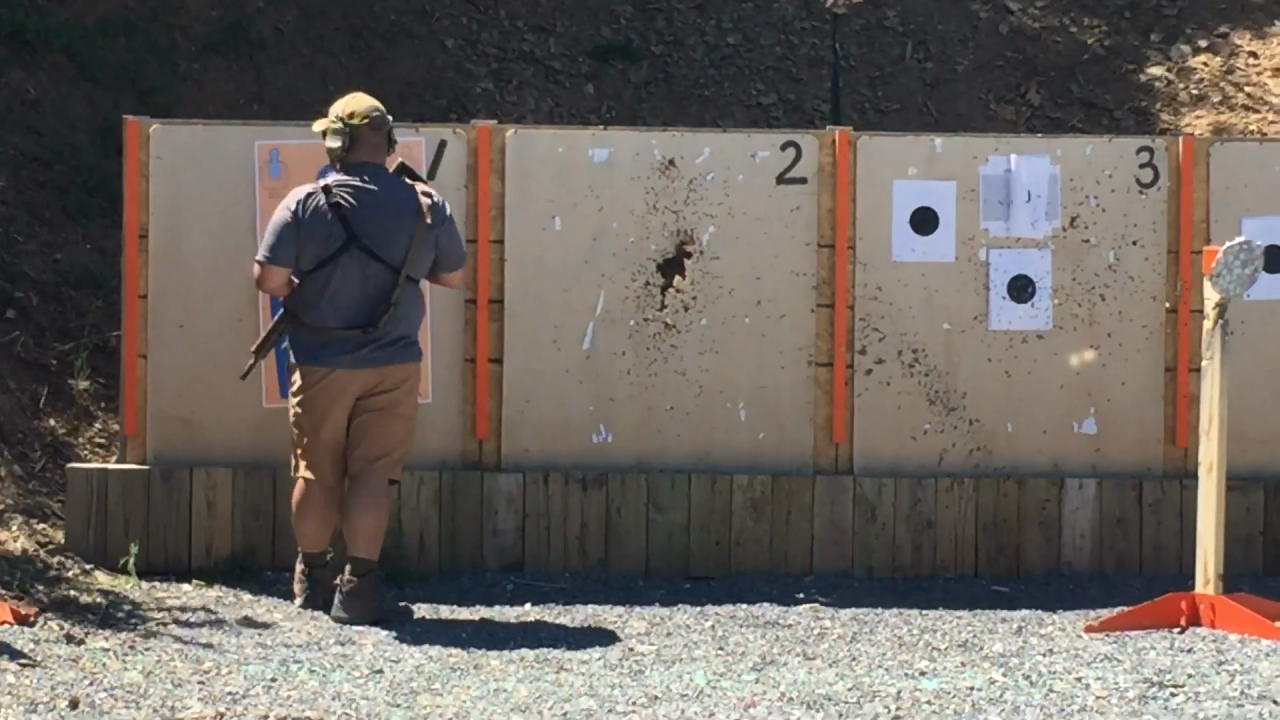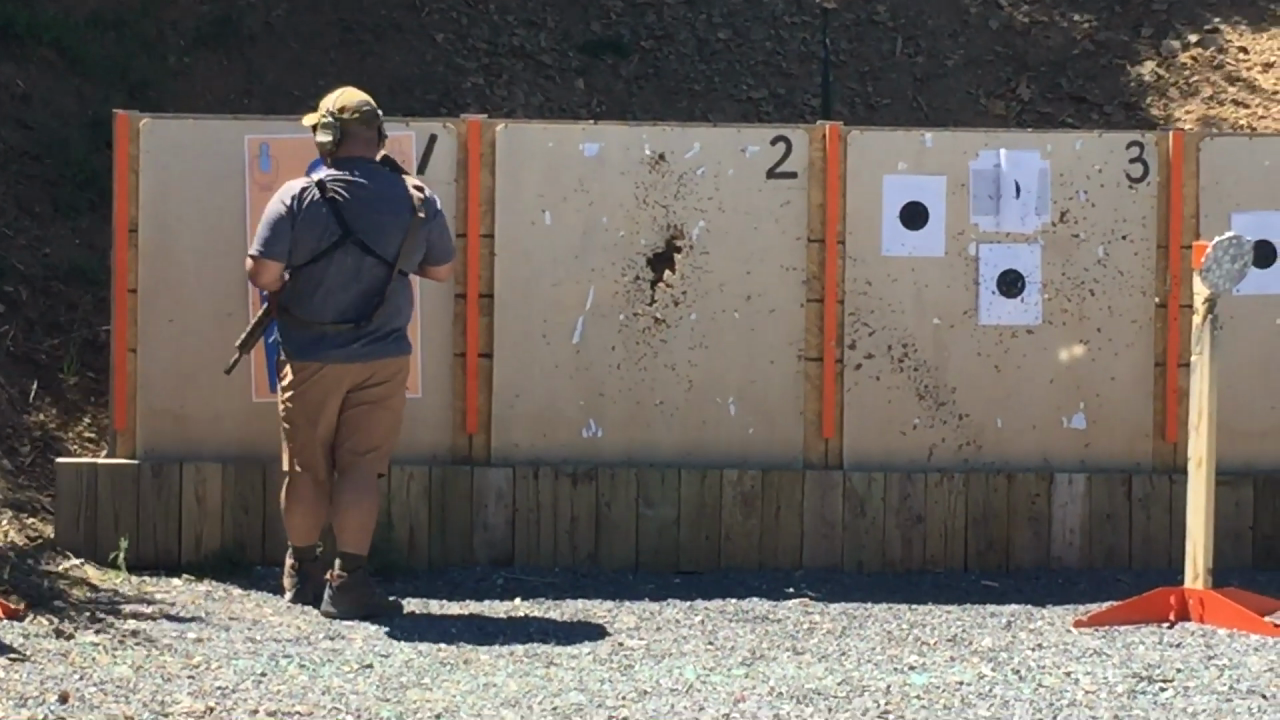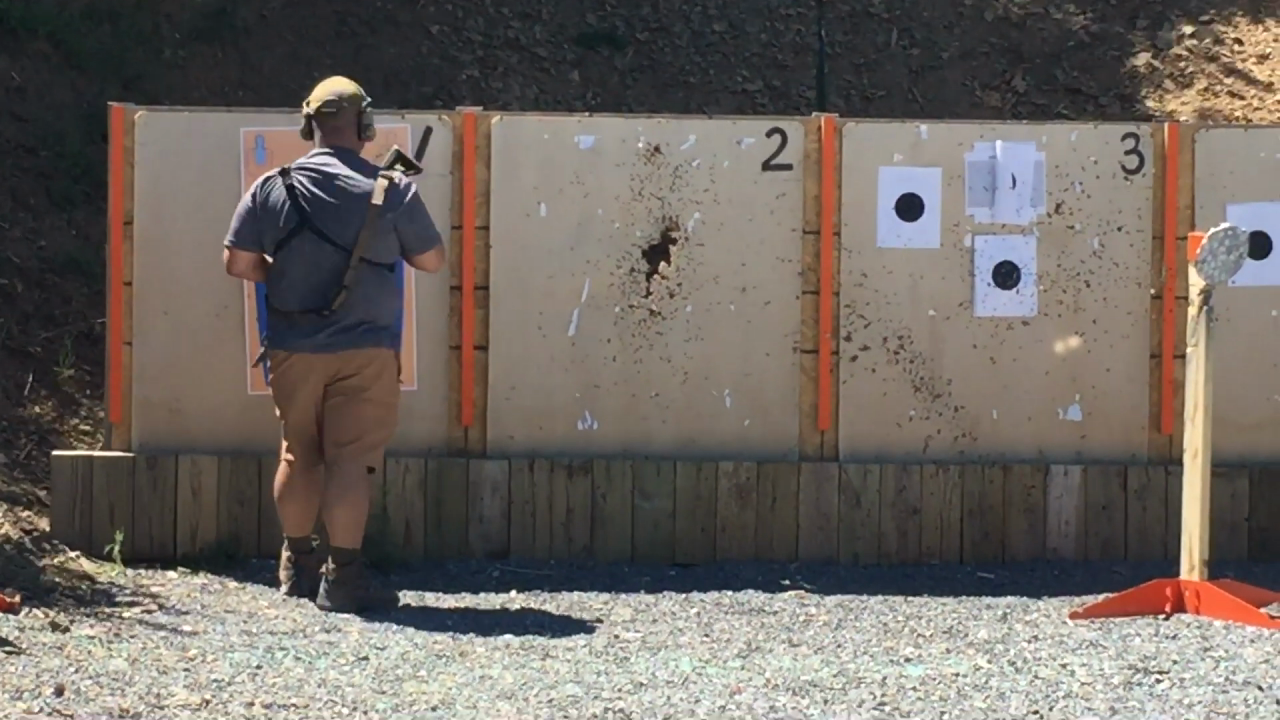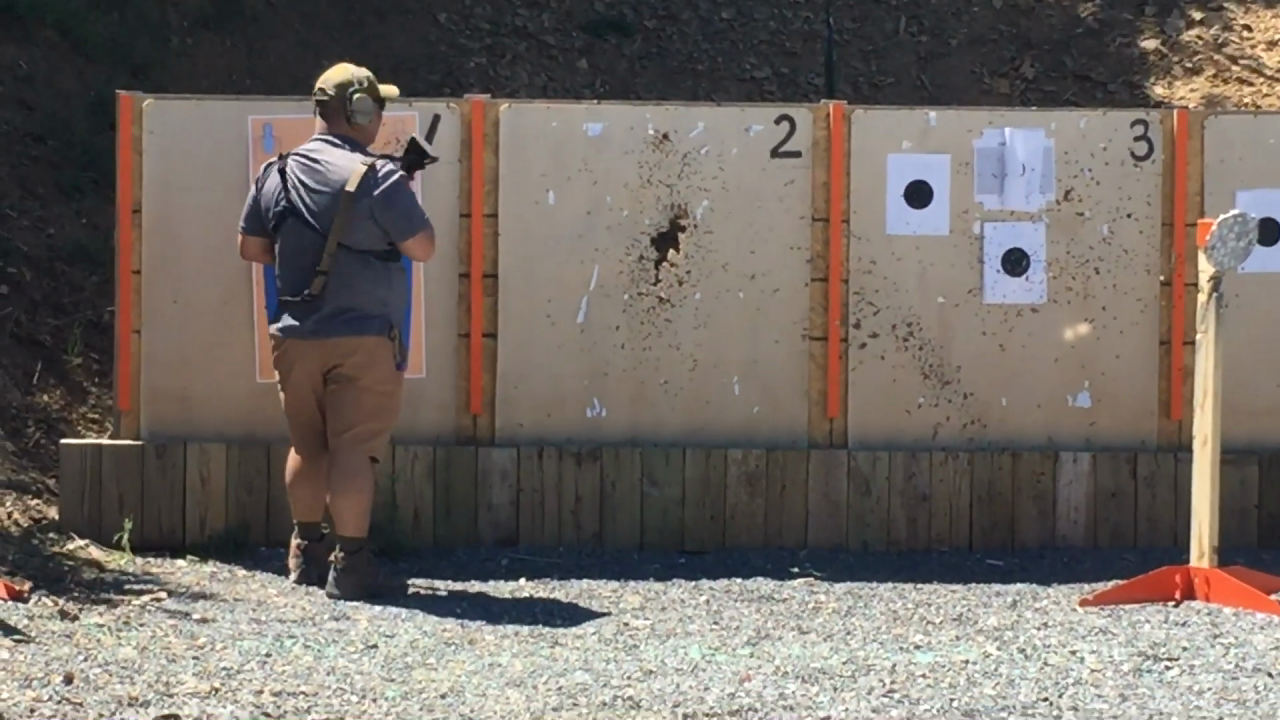
dt=0.4s
person 1, frame 1
left shoulder: (307, 201)
right shoulder: (428, 206)
left elbow: (267, 279)
right elbow: (453, 278)
left wrist: (302, 292)
left hip: (321, 364)
right hip: (392, 364)
left knee: (316, 474)
right knee: (371, 475)
left ankle: (311, 580)
right ankle: (357, 589)
person 1, frame 2
left shoulder: (300, 195)
right shoulder: (418, 200)
left elbow: (261, 274)
right elbow: (441, 270)
left wrist: (289, 286)
left hip: (311, 358)
right hip: (382, 357)
left knee: (306, 468)
right knee: (360, 467)
left ankle: (301, 574)
right ankle: (347, 584)
person 1, frame 3
left shoulder: (271, 186)
right shoulder: (393, 190)
left elbow: (237, 263)
right elbow: (432, 260)
left hip: (293, 348)
right hip: (366, 350)
left knee: (299, 457)
right knee: (350, 460)
left ankle: (297, 565)
right ankle: (342, 577)
person 1, frame 4
left shoulder: (276, 172)
right shoulder: (377, 175)
left elbow: (251, 248)
right elbow: (423, 249)
right wrist: (387, 227)
left hip: (297, 334)
right hip: (363, 337)
left knee: (308, 446)
right knee: (354, 449)
left ankle: (307, 552)
right ankle: (349, 566)
